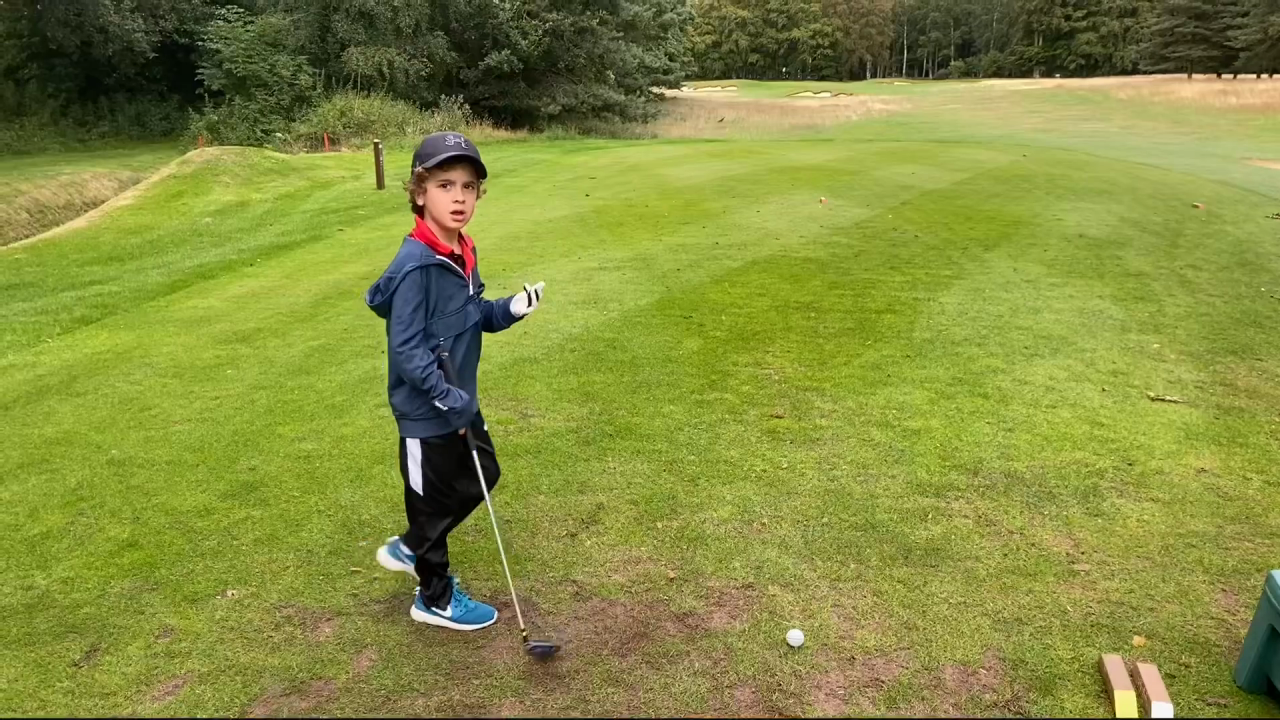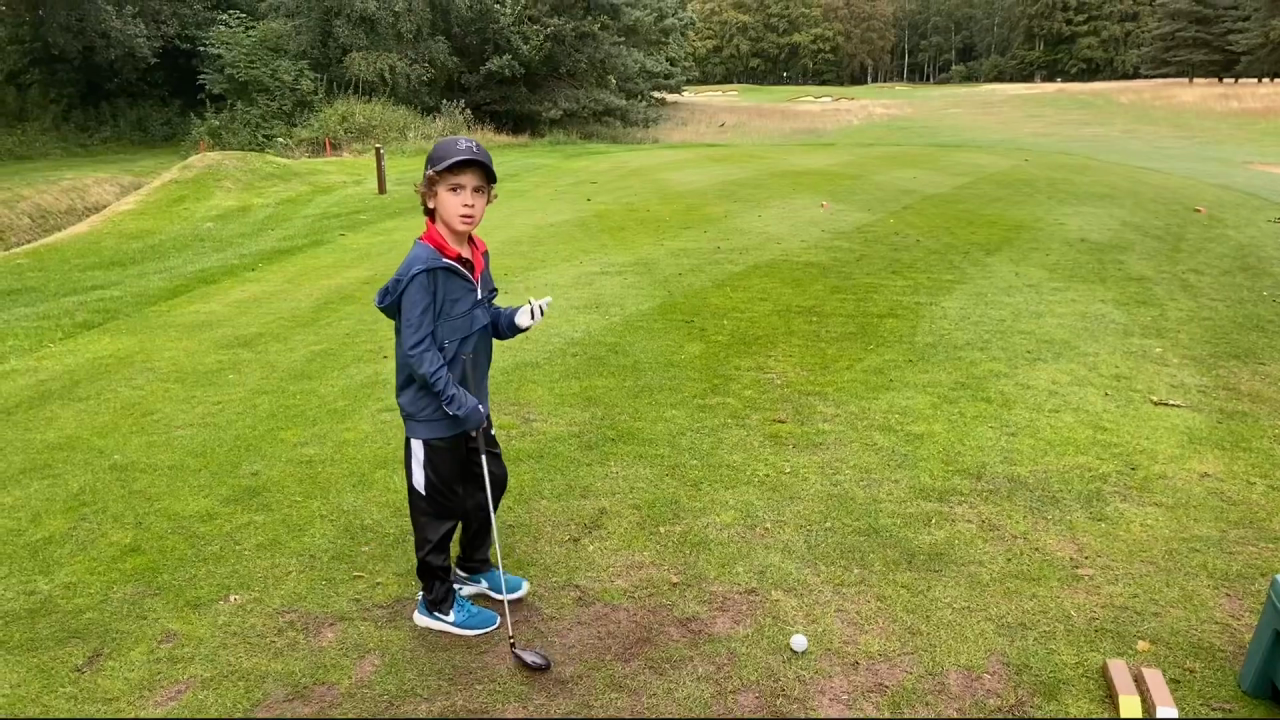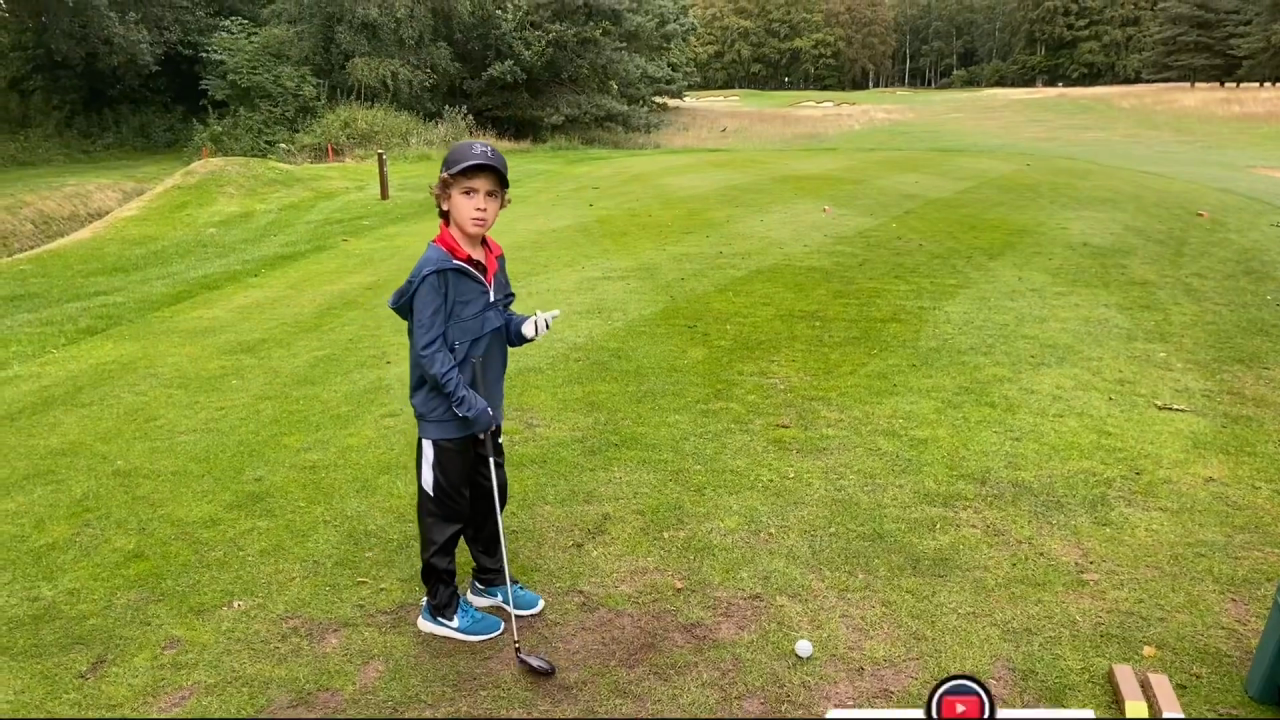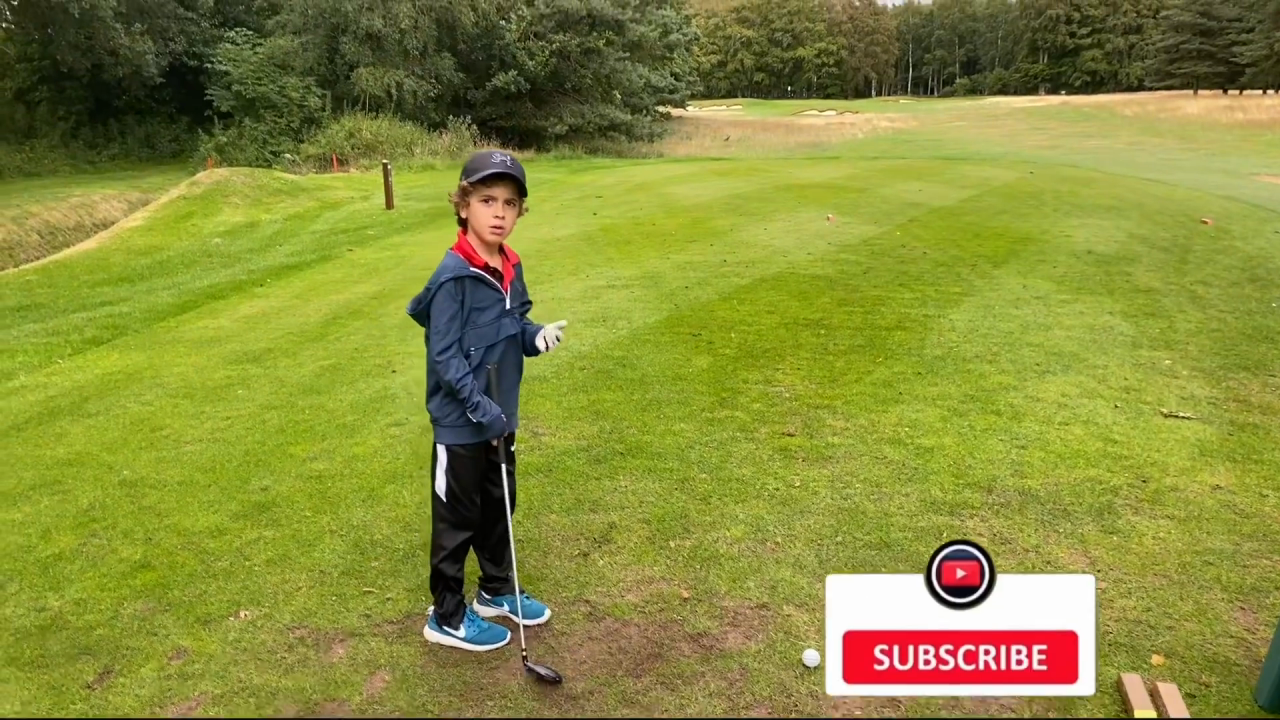
dt=0.2s
person 1, frame 1
left shoulder: (461, 252)
right shoulder: (415, 266)
right elbow: (405, 350)
left wrist: (510, 308)
right wrist: (450, 398)
left hip: (458, 402)
right hip: (427, 411)
left knee: (481, 478)
right knee: (435, 502)
left ankle: (410, 548)
right ankle: (435, 599)
person 1, frame 2
left shoulder: (475, 255)
right shoulder: (423, 269)
right elbow: (417, 351)
left wrist: (514, 319)
right wrist: (458, 404)
left hip: (470, 403)
right hip: (433, 413)
left knee: (490, 482)
right knee: (440, 506)
left ankle: (474, 569)
right ankle: (437, 602)
person 1, frame 3
left shoulder: (492, 259)
right shoulder: (436, 271)
right elbow: (429, 351)
left wrist: (523, 327)
right wrist: (468, 404)
left hip: (485, 408)
right hip: (445, 416)
left knee: (490, 495)
right knee: (446, 510)
left ankle: (489, 583)
right ankle: (441, 608)
person 1, frame 4
left shoulder: (509, 267)
right shoulder: (454, 277)
right elbow: (445, 357)
left wrist: (537, 336)
right wrist: (482, 409)
left hip: (500, 415)
right hip: (462, 422)
left knee: (499, 506)
right knee: (458, 517)
left ankle: (496, 593)
right ankle: (447, 617)
